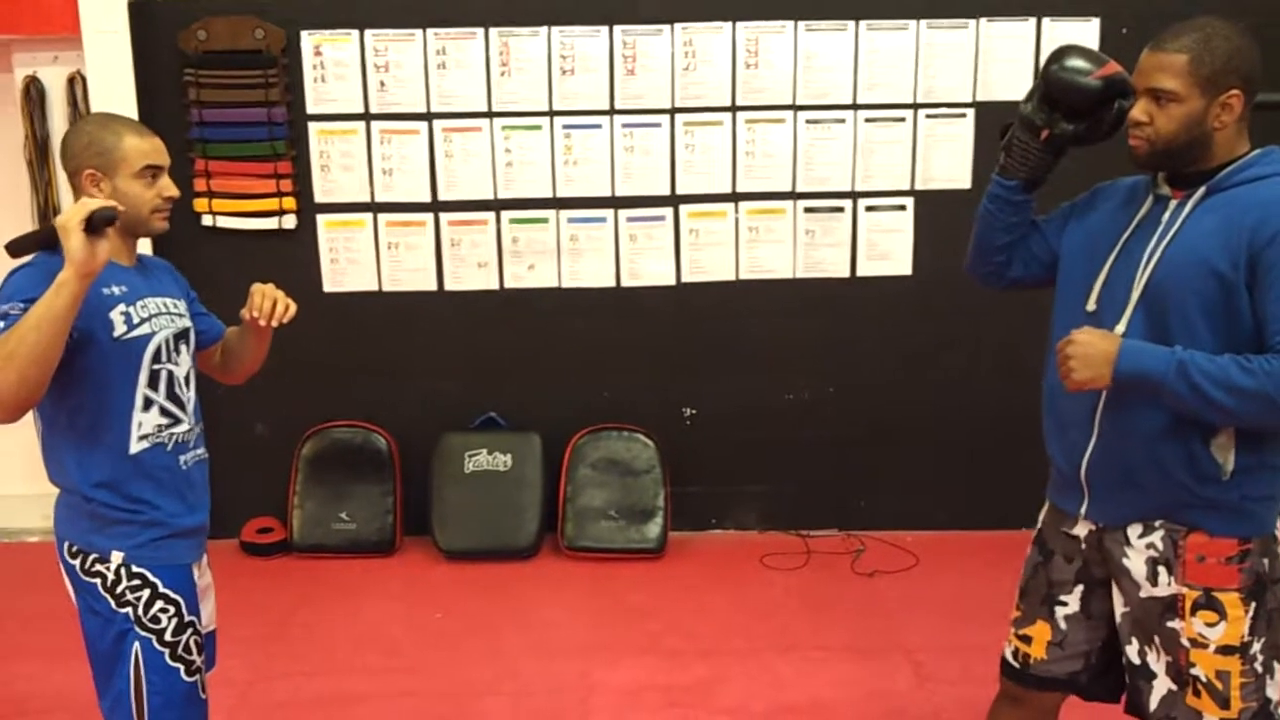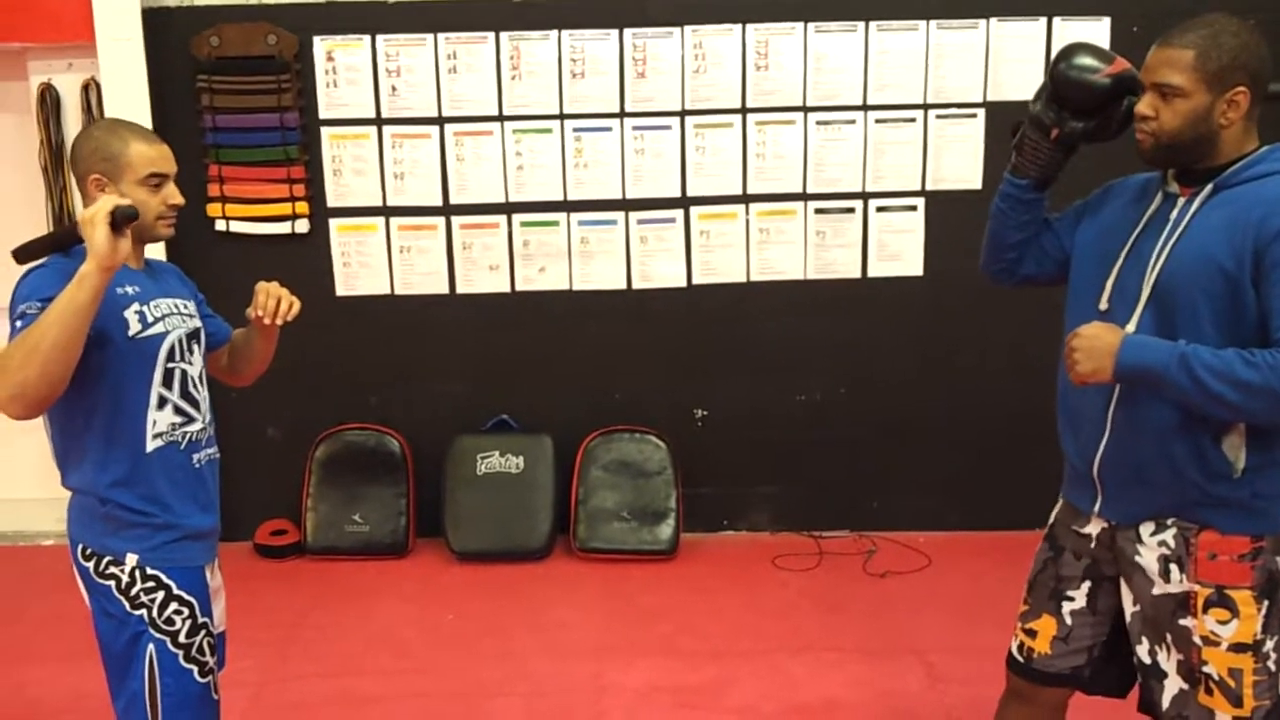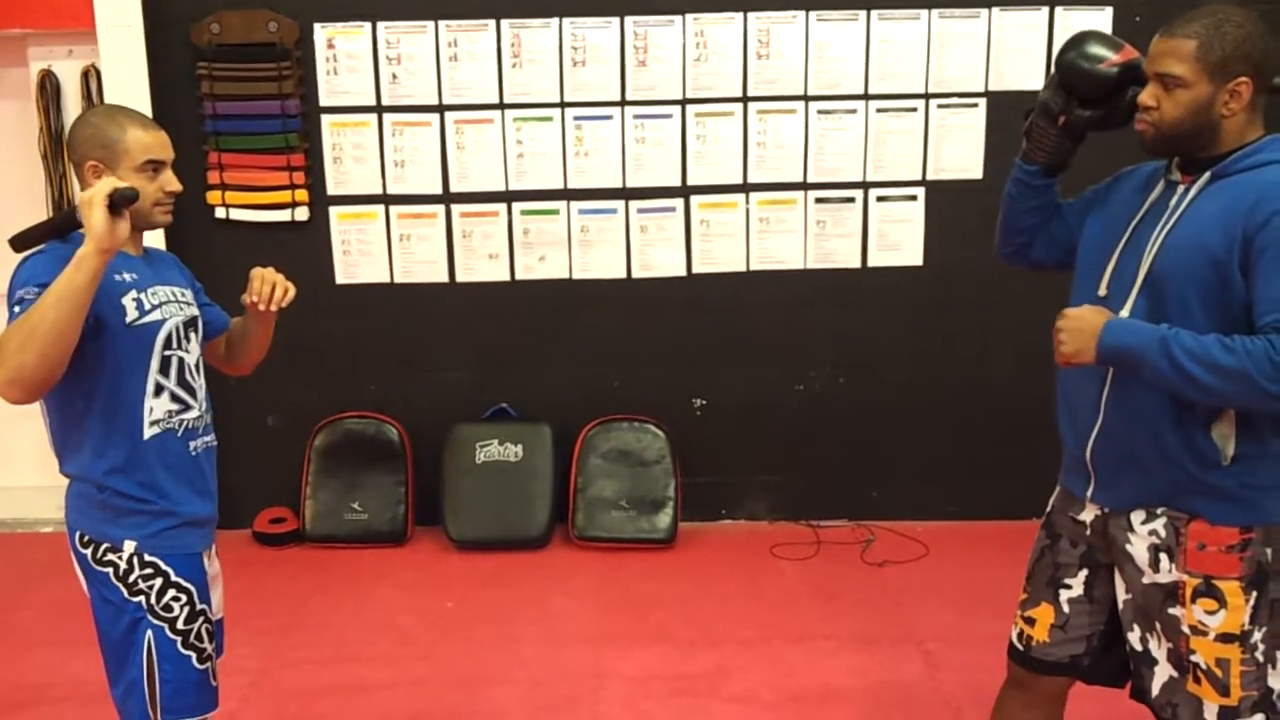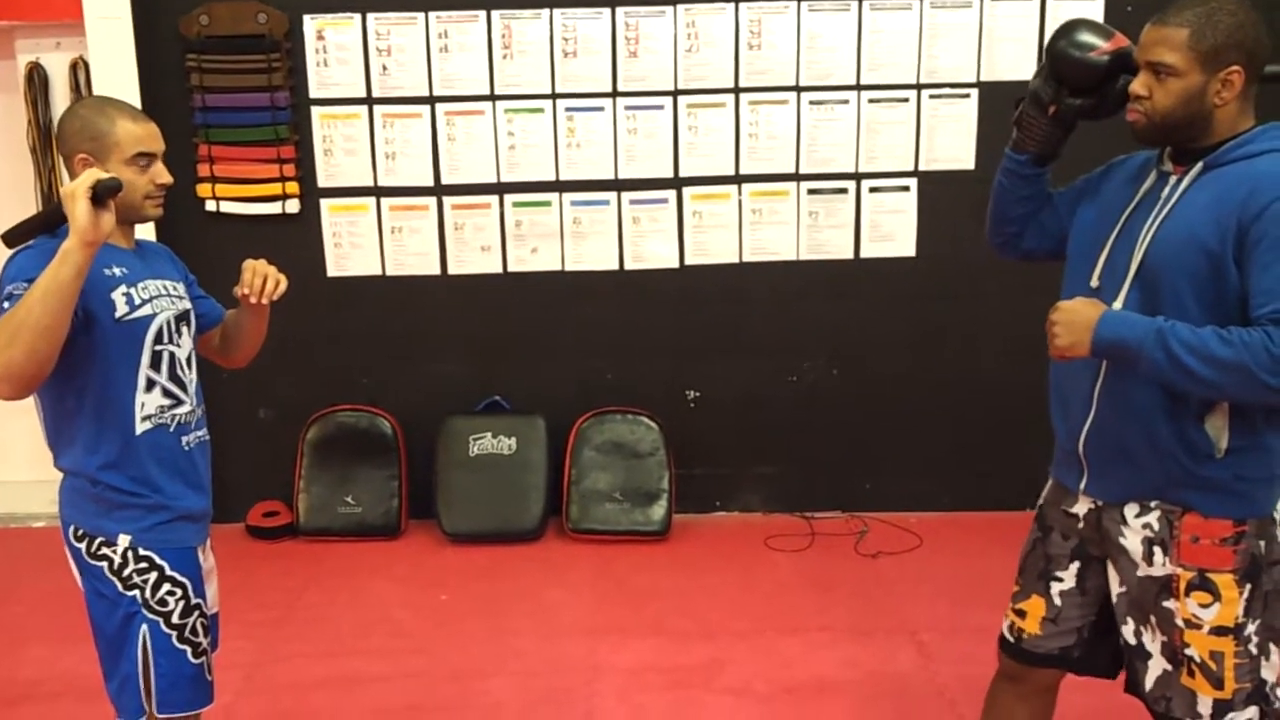
dt=0.7s
person 1, frame 1
right shoulder: (1111, 205)
right elbow: (995, 262)
left wrist: (1130, 364)
right wrist: (1025, 153)
left hip: (1201, 535)
right hip: (1078, 515)
person 1, frame 2
right shoulder: (1122, 202)
right elbow: (1010, 259)
left wrist: (1134, 357)
right wrist: (1037, 149)
left hip: (1211, 532)
right hip: (1091, 510)
person 1, frame 3
right shoulder: (1134, 189)
right elbow: (1024, 243)
left wrist: (1119, 340)
right wrist: (1046, 139)
left hip: (1203, 520)
right hip: (1089, 496)
person 1, frame 4
right shoulder: (1126, 178)
right elbow: (1015, 231)
left wrist: (1114, 332)
right wrist: (1037, 127)
left hip: (1198, 514)
right hip: (1082, 490)
person 2, frame 1
left shoulder: (164, 276)
left elbow: (227, 365)
left wrist: (259, 323)
right wrist: (78, 275)
left hip: (180, 533)
right hip: (119, 545)
person 2, frame 2
left shoulder: (172, 279)
right shoulder: (58, 281)
left elbow: (234, 368)
left wrist: (264, 324)
right wrist: (99, 267)
left hip: (190, 534)
right hip: (132, 547)
person 2, frame 3
left shoulder: (169, 268)
right shoulder: (56, 267)
left elbow: (233, 357)
left wrist: (260, 310)
right wrist: (97, 250)
left hip: (187, 521)
right hip: (131, 533)
person 2, frame 4
left shoulder: (162, 261)
left elbow: (228, 350)
left wrist: (255, 303)
right wrist: (82, 244)
left hip: (183, 516)
right hip: (126, 527)
